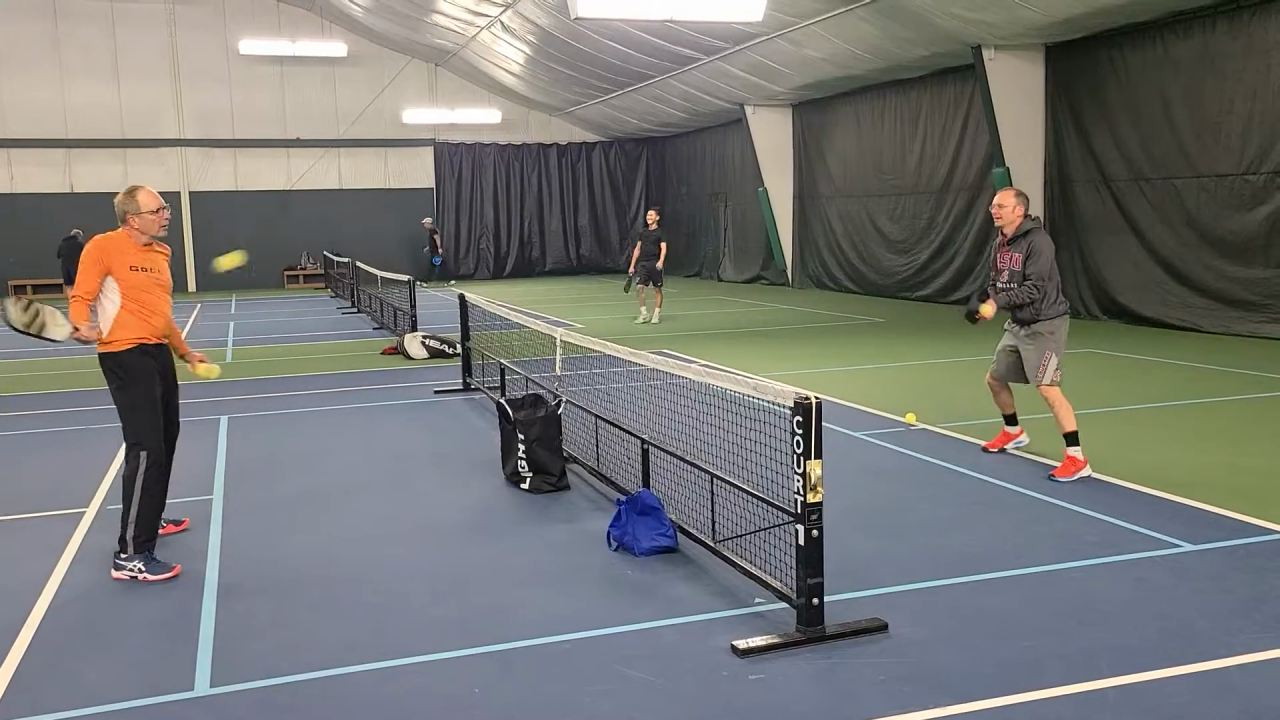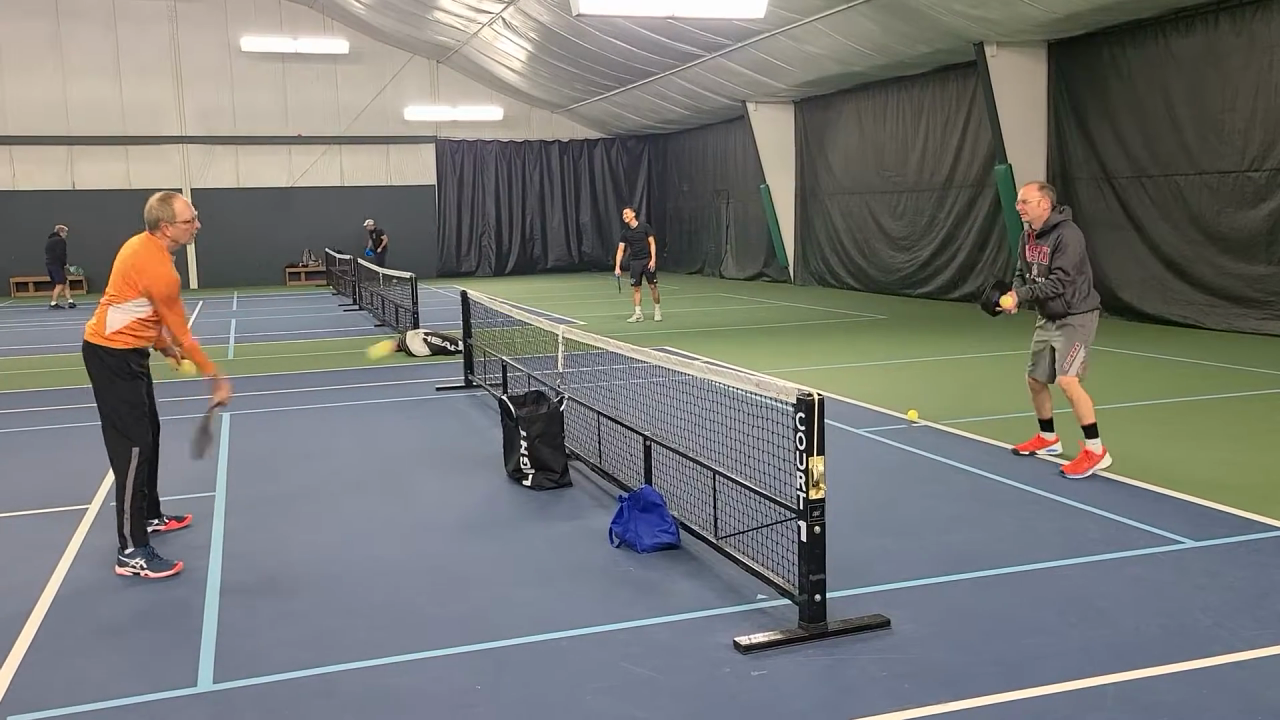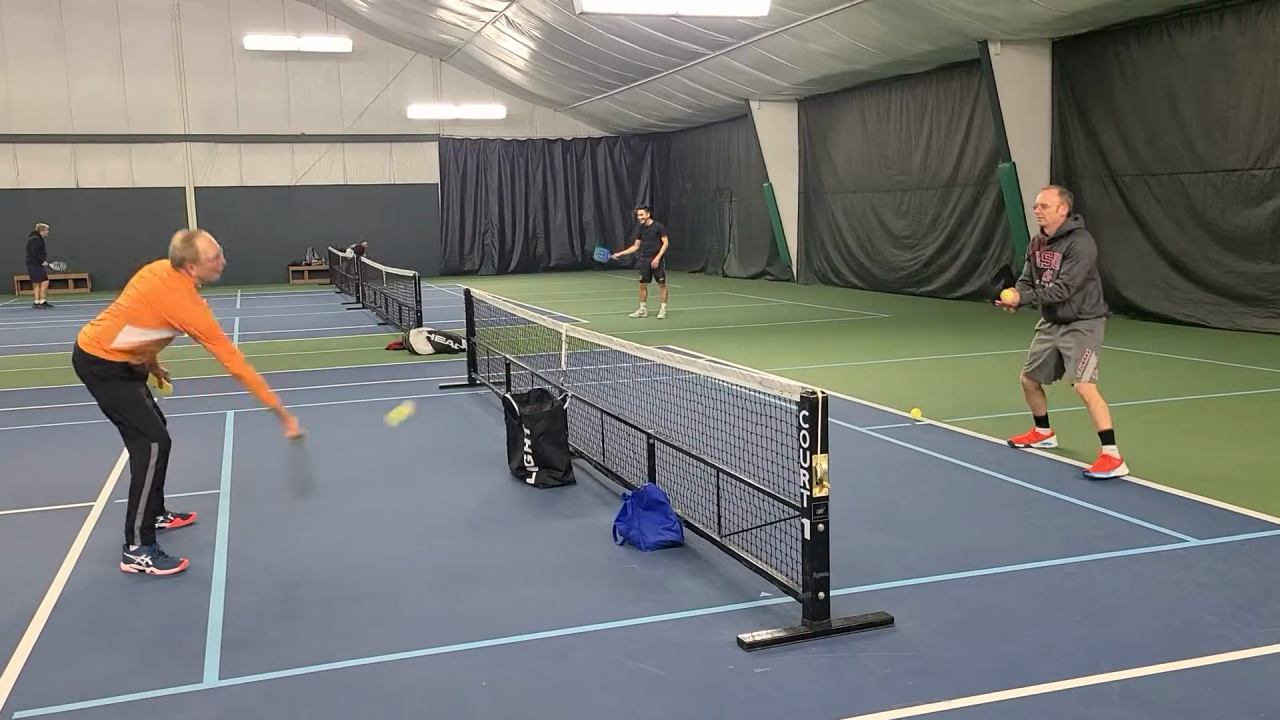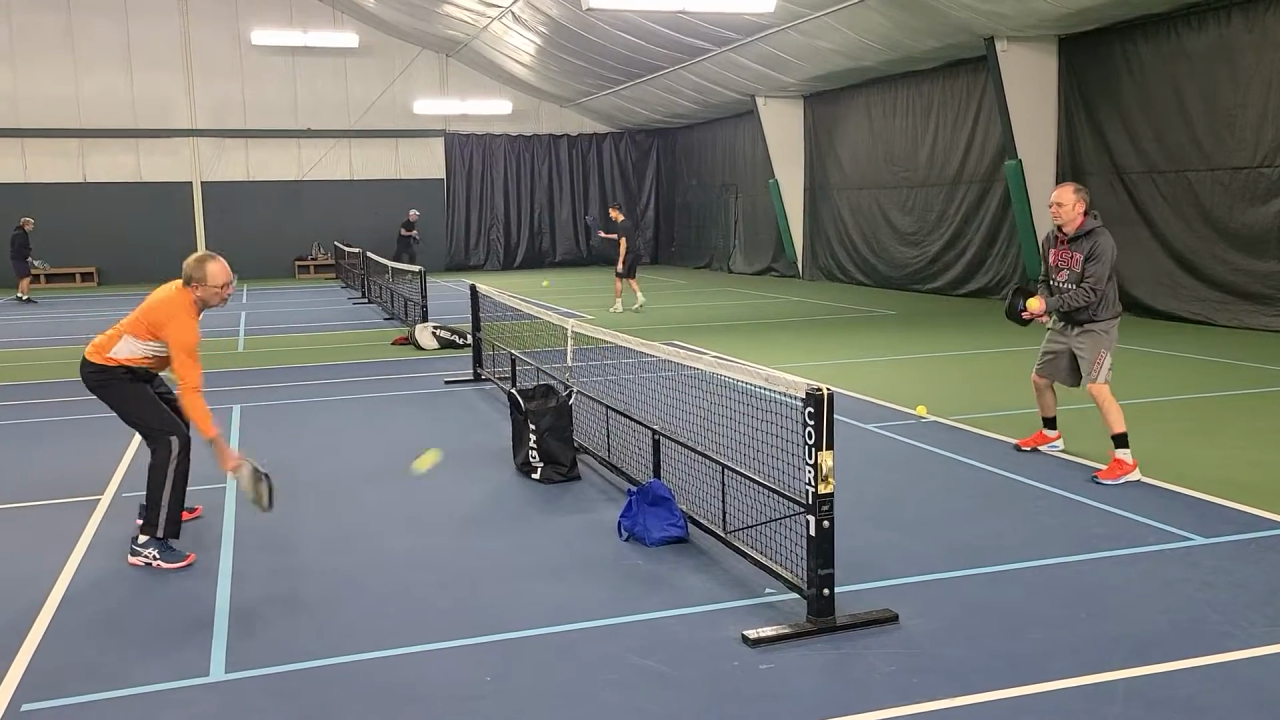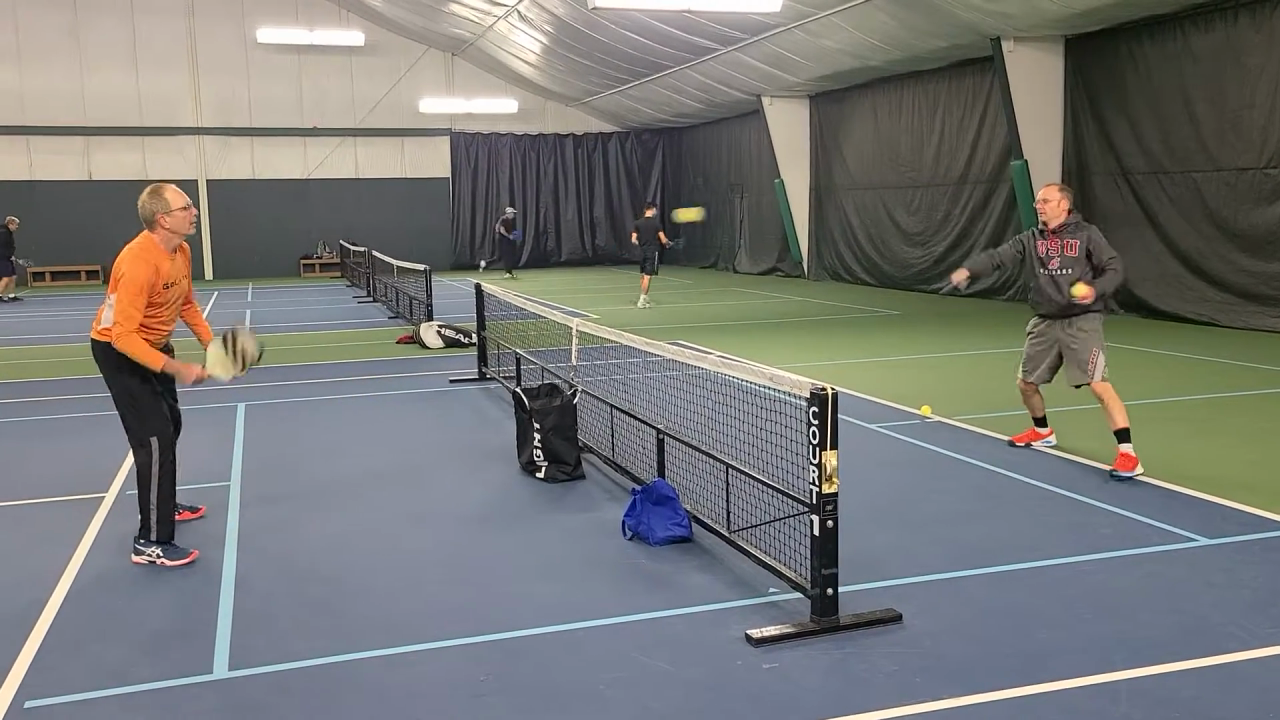
dt=1s
person 1, frame 1
left shoulder: (161, 252)
right shoulder: (104, 246)
right elbow: (80, 299)
left wrist: (186, 351)
right wrist: (84, 325)
left hip: (158, 352)
right hip: (125, 356)
left knee: (165, 438)
right knee: (146, 449)
left ankle: (150, 519)
right ankle: (131, 555)
person 1, frame 2
left shoulder: (141, 244)
right shoulder: (159, 270)
right elbow: (182, 334)
left wrist: (164, 343)
right wrist: (217, 378)
left hip: (125, 350)
right hip: (112, 354)
left knee: (148, 433)
right knee: (133, 445)
left ankle: (149, 516)
right ankle: (133, 552)
person 1, frame 3
left shoulder: (162, 271)
right shoulder: (189, 306)
right elbow: (236, 364)
left wrist: (150, 363)
right wrist: (282, 413)
left hip: (105, 354)
right hip: (98, 361)
left knee: (153, 428)
right knee: (152, 442)
left ankle: (152, 511)
right ankle: (137, 549)
person 1, frame 4
left shoulder: (180, 291)
right shoulder: (181, 320)
right elbow: (189, 393)
right wrist: (220, 448)
left hip: (130, 366)
right hip: (107, 371)
left knee: (175, 424)
right knee: (172, 439)
left ankle: (157, 508)
right ankle: (148, 543)
person 1, frame 5
left shoulder: (180, 251)
right shoulder: (139, 262)
left elbow: (186, 302)
right elbow: (123, 336)
left wrist: (210, 341)
right wrist: (175, 368)
left hip: (152, 347)
right hip: (119, 350)
left knee: (169, 427)
right knee: (153, 439)
left ankle: (164, 504)
right ankle: (150, 542)
person 2, frame 1
left shoulder: (1038, 241)
right shoulder: (999, 244)
left elbow: (1034, 289)
right elbow: (994, 283)
left wrist: (997, 303)
right wrist: (987, 304)
left hip: (1046, 325)
right hip: (1017, 325)
left knee: (1048, 389)
right knee: (995, 379)
left ankle: (1077, 458)
right ankle: (1013, 432)
person 2, frame 2
left shoulder: (1067, 234)
right shoulder: (1028, 236)
left elbow: (1060, 282)
right elbow: (1023, 274)
left wrist: (1021, 295)
right wrist: (1014, 294)
left hip: (1076, 318)
right hip: (1048, 319)
left knee: (1067, 382)
right knee: (1035, 381)
left ankle: (1095, 450)
right ankle: (1048, 438)
person 2, frame 3
left shoulder: (1080, 242)
right shoulder: (1037, 243)
left elbow: (1065, 288)
right elbow: (1027, 280)
left wrist: (1022, 298)
right wrist: (1014, 299)
left hip: (1083, 324)
right hip: (1051, 323)
left knee: (1085, 387)
right knee: (1029, 380)
left ankle: (1112, 457)
right ankle: (1043, 432)
person 2, frame 4
left shoulder: (1100, 241)
right shoulder: (1051, 240)
left elbow: (1091, 292)
right elbow: (1045, 280)
left wrist: (1051, 305)
right wrist: (1042, 306)
left hip: (1096, 326)
right hip: (1063, 324)
left knee: (1098, 389)
right knee: (1040, 379)
left ankle: (1126, 462)
right ankle: (1050, 435)
person 2, frame 5
left shoulder: (1087, 234)
right shoulder: (1030, 239)
left elbow: (1113, 268)
right elbow: (998, 257)
left wrist: (1096, 288)
right wrist: (968, 270)
left hip: (1082, 322)
right hip: (1045, 323)
left knee: (1100, 386)
right knee: (1026, 383)
left ankle: (1127, 454)
right ankle: (1042, 432)
